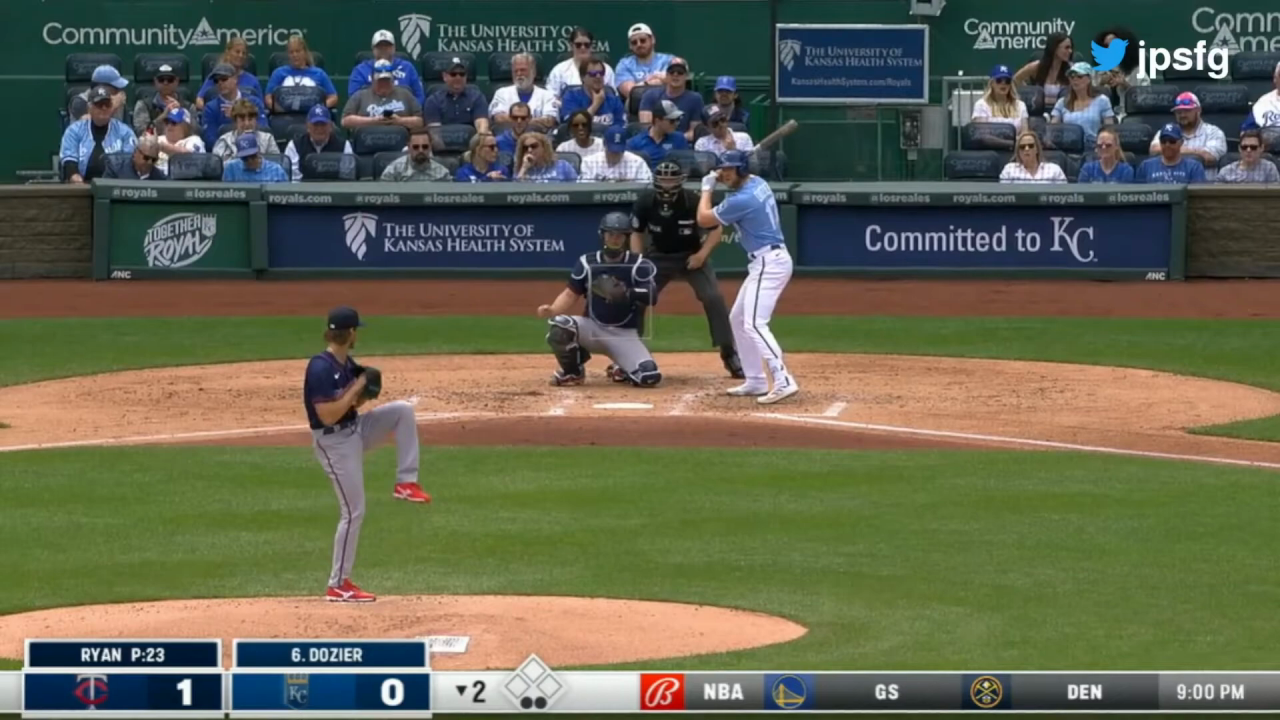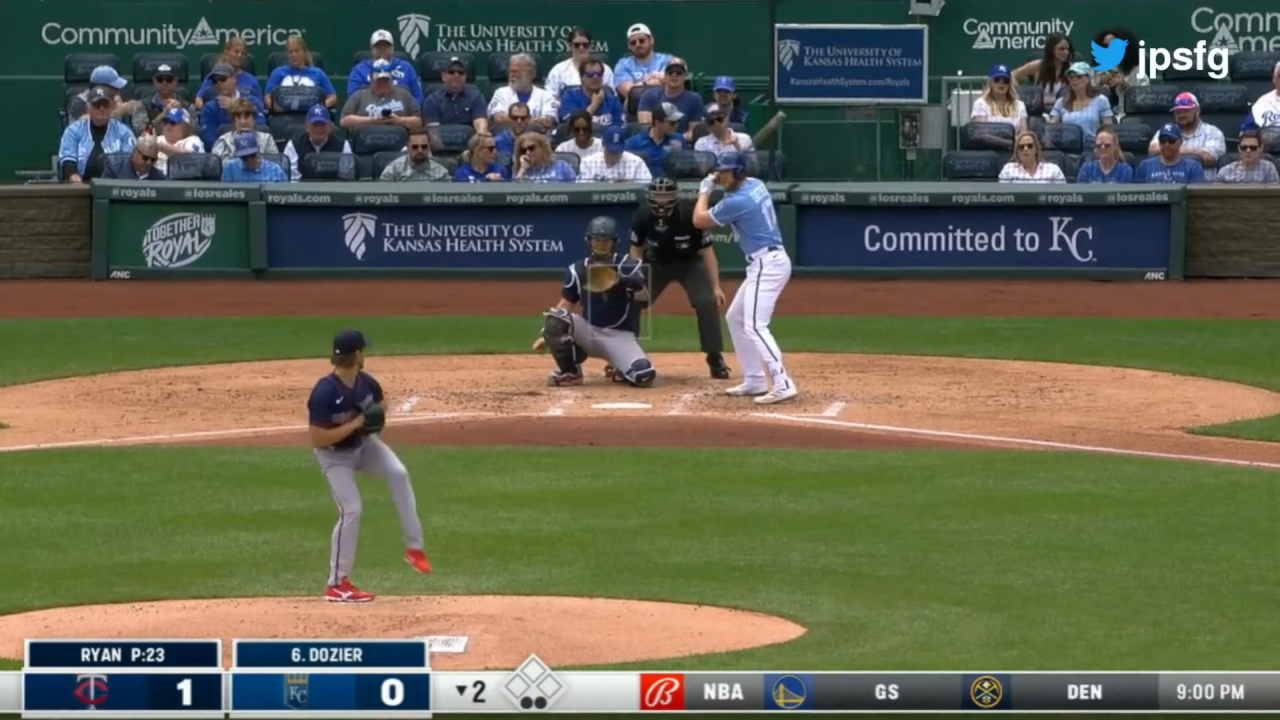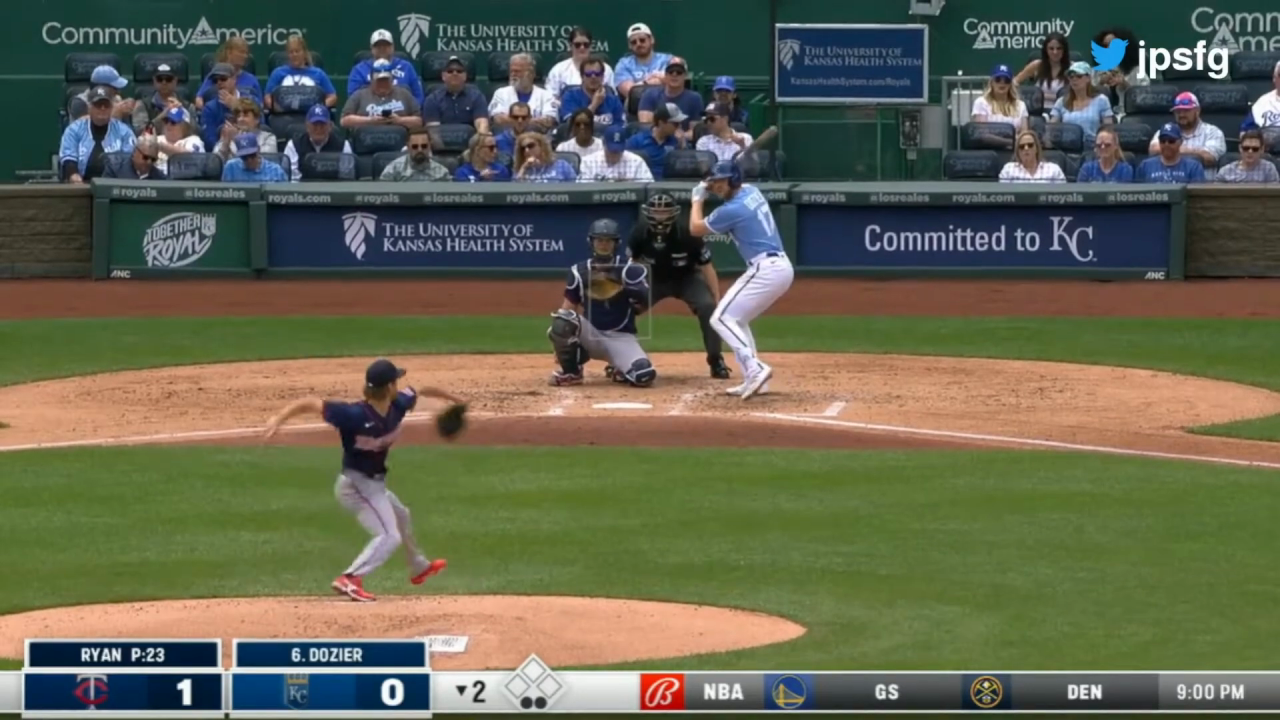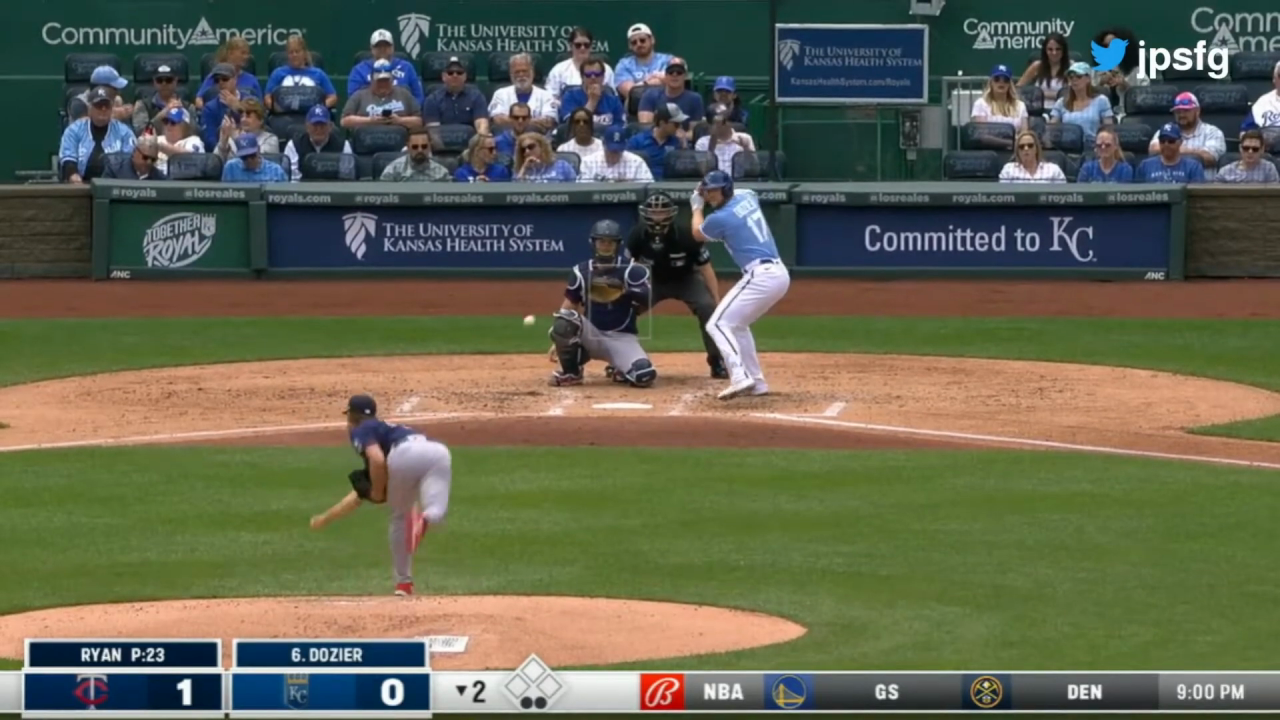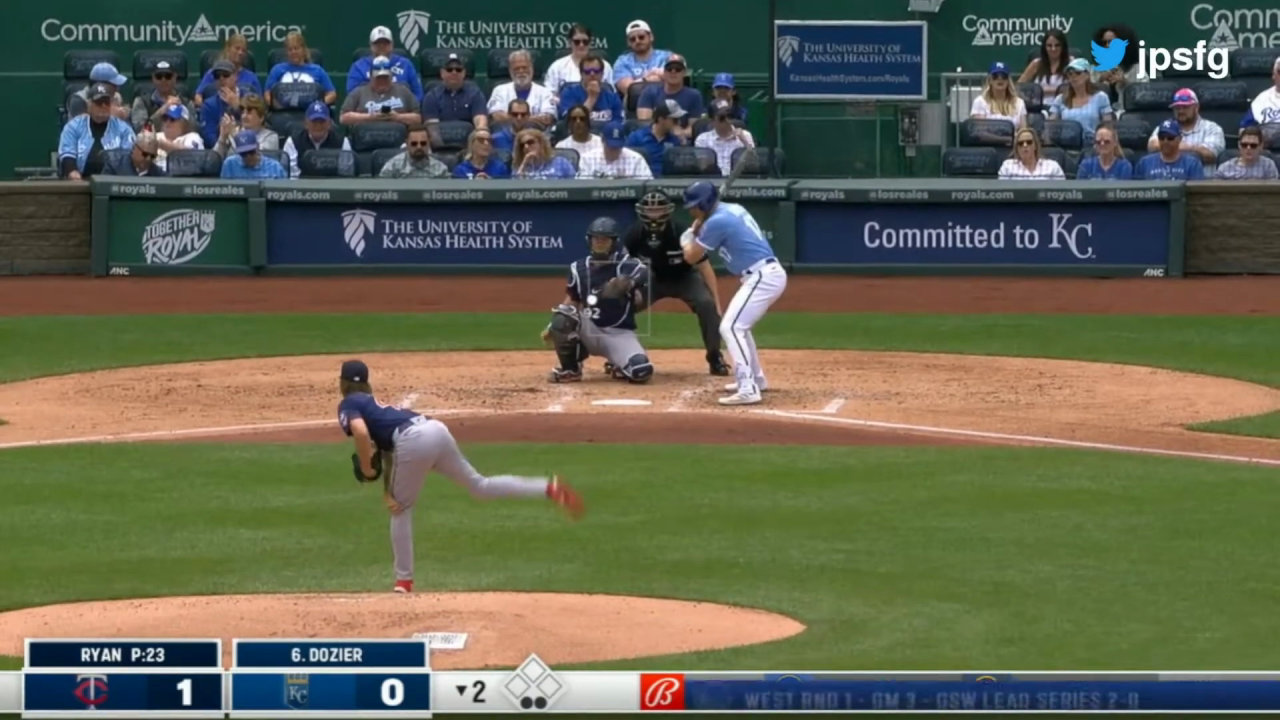
dt=0.4s
person 1, frame 1
left shoulder: (348, 362)
right shoulder: (320, 368)
right elbow: (328, 416)
left wrist: (366, 389)
right wrist: (357, 390)
left hip: (356, 430)
right hip: (335, 443)
left knee: (403, 410)
right knee: (354, 512)
left ankle: (406, 481)
right ankle: (338, 586)
person 1, frame 2
left shoulder: (364, 381)
right shoulder: (323, 392)
left elbow: (381, 398)
right elbow: (315, 439)
left wrist: (375, 417)
right wrist: (356, 423)
left hip: (363, 442)
right hip: (334, 455)
left knee: (398, 473)
right knee: (352, 511)
left ankle: (414, 547)
right ankle: (338, 584)
person 1, frame 3
left shoulder: (397, 402)
right shoulder: (354, 414)
left elbow: (419, 391)
right elbow: (308, 403)
left wrist: (450, 397)
right wrist: (277, 419)
left hip: (374, 483)
right hip: (357, 485)
left knee: (401, 518)
right knee: (390, 537)
left ankle: (420, 567)
right ankle: (348, 579)
person 1, frame 4
left shoulder: (362, 431)
right shoulder: (385, 428)
left elbow: (378, 461)
right elbow: (363, 491)
left wrist: (377, 494)
right wrist: (328, 517)
left hip: (404, 456)
right hip: (437, 453)
left knee: (399, 518)
right knee: (435, 514)
left ankle: (404, 581)
right ankle: (422, 521)
person 1, frame 5
left shoulder: (347, 404)
right shoulder: (373, 403)
left elbow: (361, 433)
right elbow: (386, 455)
left wrist: (366, 468)
right wrist: (387, 494)
left hip: (413, 439)
right hip: (432, 433)
left knee: (400, 511)
right knee: (481, 486)
left ankle: (404, 579)
right ankle: (550, 488)
person 2, frame 1
left shoulder: (741, 200)
right shoulder: (758, 182)
left elbow: (703, 219)
right elbow: (741, 181)
left wrist: (706, 188)
right wrist: (719, 178)
left hip: (768, 263)
right hip: (770, 261)
left knee: (754, 323)
right knee: (738, 318)
left ankle: (783, 381)
right ankle: (756, 381)
person 2, frame 2
left shoulder: (737, 201)
right shoulder: (756, 185)
left elbow: (699, 220)
left wrist: (704, 191)
right wrist: (718, 181)
left hip: (766, 265)
right hip: (772, 262)
left knee: (755, 326)
right knee: (736, 318)
left ankle: (783, 385)
right ankle: (755, 381)
person 2, frame 3
left shoulder: (731, 210)
right shoulder: (752, 191)
left elbow: (696, 229)
left wrist: (697, 199)
right wrist: (710, 189)
left hip: (766, 270)
right hip: (782, 268)
left knee: (721, 318)
right knee: (735, 320)
left ankle: (755, 370)
right ankle: (754, 380)
person 2, frame 4
left shoulder: (718, 218)
right shoulder: (747, 198)
left elbow: (697, 235)
left wrist: (697, 207)
right wrist: (714, 199)
left hip: (759, 276)
right hip: (777, 274)
left knee: (718, 325)
right knee: (736, 323)
left ankle: (740, 378)
right ankle: (755, 380)
person 2, frame 5
left shoulder: (716, 221)
right shoulder: (732, 208)
left elbow: (691, 258)
left wrist: (686, 240)
right wrist: (698, 230)
left hip: (763, 277)
right hip: (768, 274)
left knee: (731, 327)
right knee: (738, 325)
left ankle: (747, 390)
right ankle: (755, 379)
person 3, frame 1
left shoulder: (694, 201)
right shoulder: (645, 202)
left elbow: (716, 229)
right elbow: (637, 235)
left wrist: (702, 254)
left hip: (692, 256)
right hip: (657, 257)
left knee: (714, 298)
left ankle: (729, 354)
person 3, frame 2
left shoulder: (690, 216)
right shoulder: (642, 216)
left elbow: (707, 252)
right elbow: (636, 250)
left wrist: (716, 286)
left hip: (690, 264)
right hip: (656, 263)
left knee: (707, 302)
left ankle: (715, 358)
person 3, frame 3
left shoulder: (688, 235)
right shoulder: (639, 233)
left elbow: (707, 268)
left wrist: (718, 301)
left hip: (687, 279)
right hip: (653, 279)
left knee: (708, 307)
left ankle: (715, 360)
person 3, frame 4
left shoulder: (687, 235)
right shoulder: (637, 235)
left elbow: (706, 269)
left wrist: (717, 302)
left hip: (686, 279)
right hip: (653, 281)
left knee: (707, 307)
left ankle: (716, 360)
person 3, frame 5
left shoulder: (684, 233)
right shoulder: (633, 234)
left elbow: (704, 266)
left wrist: (716, 300)
left hip: (684, 278)
right hip: (651, 280)
left knee: (707, 304)
left ankle: (715, 357)
person 4, frame 1
left shoulder: (639, 265)
right shoulder: (587, 263)
left elbow: (651, 297)
right elbow: (570, 294)
left wrist: (629, 294)
right wrist: (553, 310)
left hip: (624, 334)
right hip: (592, 328)
left knee: (650, 376)
right knee: (560, 326)
left ankle: (623, 370)
right ankle: (573, 372)
person 4, frame 2
left shoulder: (627, 264)
right shoulder: (577, 270)
left elbow: (640, 284)
right elbow: (564, 306)
left wrist: (618, 279)
right wrist: (548, 336)
left hip: (619, 335)
right hip: (588, 332)
left knee: (643, 376)
right knee: (555, 318)
left ankle: (620, 369)
right ankle: (570, 371)
person 4, frame 3
left shoulder: (630, 269)
right shoulder: (579, 271)
left elbow: (645, 299)
right elbow: (568, 307)
left wrist: (622, 287)
right wrist: (561, 340)
left hip: (620, 337)
right hip: (590, 334)
left knee: (644, 375)
right knee: (562, 319)
left ankle: (620, 370)
right ankle: (571, 372)
person 4, frame 4
left shoulder: (632, 270)
right shoulder: (581, 271)
left elbow: (647, 300)
right elbow: (568, 307)
left wrist: (624, 290)
right wrist: (559, 341)
left hip: (621, 338)
right hip: (591, 335)
left knee: (644, 376)
right knee: (564, 319)
left ankle: (621, 369)
right ankle: (571, 372)
person 4, frame 5
left shoulder: (627, 265)
right shoulder: (578, 268)
left elbow: (647, 278)
right elbow: (572, 302)
left wrist: (631, 282)
right wrist: (552, 330)
left hip: (620, 334)
right hip: (590, 330)
left knee: (641, 371)
right knee: (562, 316)
left ankle: (618, 366)
right ankle: (570, 369)
